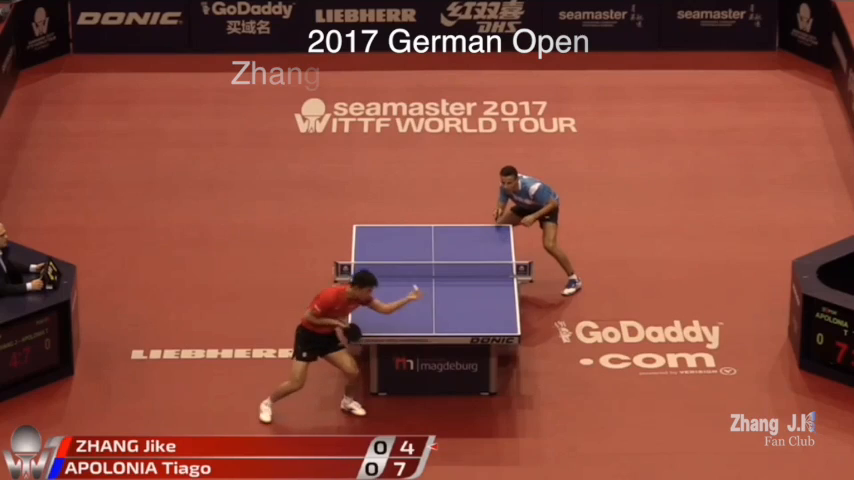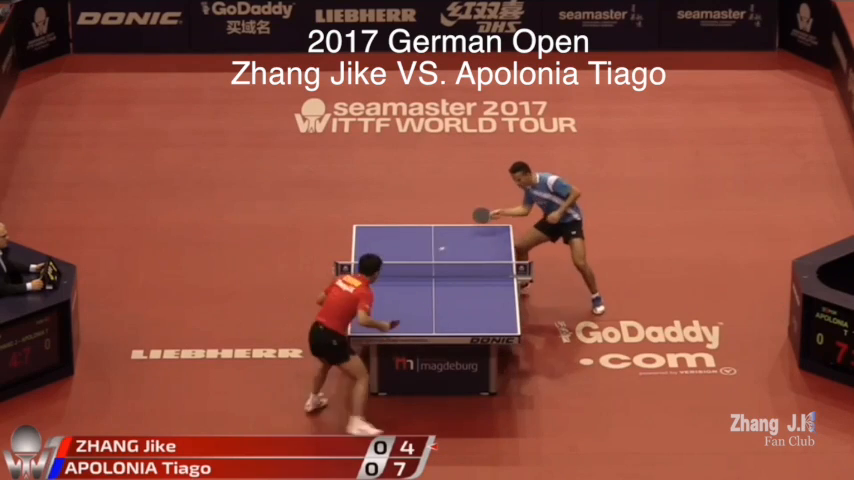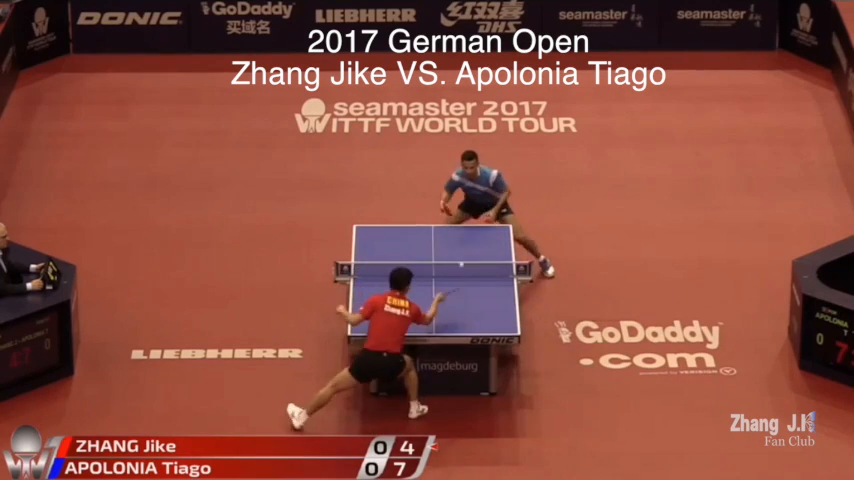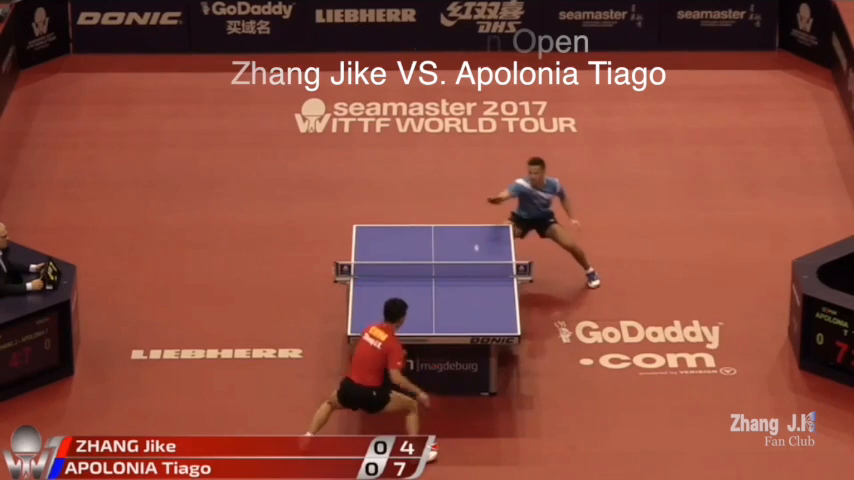
dt=1s
person 1, frame 1
left shoulder: (360, 297)
right shoulder: (331, 296)
left elbow: (384, 309)
right elbow: (307, 317)
left wrist: (408, 300)
right wrist: (334, 322)
left hip: (328, 337)
right hip: (307, 336)
left knee: (353, 372)
right knee: (296, 384)
left ankle: (348, 401)
right ankle: (268, 404)
person 1, frame 2
left shoulder: (341, 279)
right shoulder: (366, 292)
left elbow: (320, 300)
right elbow: (362, 320)
right wrist: (381, 326)
left hip: (316, 332)
right hip: (331, 338)
left knee: (327, 364)
right knee: (362, 378)
left ankle: (313, 401)
right ankle: (357, 423)
person 1, frame 3
left shoulder: (376, 300)
right shoulder: (412, 308)
left elbow: (353, 321)
right elbow: (427, 320)
left wrist: (342, 310)
right wrist: (436, 302)
left hip: (368, 358)
right hip: (391, 362)
left knee: (333, 387)
right knee: (409, 365)
left ankle: (301, 416)
right ankle: (415, 407)
person 1, frame 4
left shoulder: (370, 329)
right shoulder: (394, 345)
right elbow: (396, 378)
right wrist: (419, 393)
left hip: (349, 387)
right hip: (371, 395)
left knee: (329, 403)
right knee: (412, 406)
left ankle: (308, 438)
person 2, frame 1
left shoulder: (532, 188)
right shoulder: (505, 186)
left elbow: (554, 203)
right elbow: (501, 205)
left wrist: (533, 216)
right wrist: (498, 212)
left hip: (548, 206)
right hip: (526, 206)
left knee: (549, 244)
left ankle: (574, 279)
person 2, frame 2
left shoulder: (551, 181)
right shoulder: (528, 187)
left elbow: (576, 193)
right elbow: (525, 209)
left wrist: (559, 212)
right wrist: (502, 212)
left hip: (571, 220)
right hip: (550, 220)
left knee: (580, 263)
right knee: (519, 246)
left ankle: (596, 297)
right ankle: (522, 281)
person 2, frame 3
left shoulder: (492, 175)
right shoulder: (457, 177)
left elbow: (506, 192)
right elbow: (447, 192)
left wrist: (495, 210)
right wrist: (443, 202)
left hip: (497, 202)
right hip: (473, 202)
left knee: (520, 237)
left ankle: (542, 260)
person 2, frame 4
left shoulder: (554, 184)
right shoulder: (522, 185)
left elbow: (563, 199)
right elbow: (505, 194)
left wrist: (571, 218)
right wrist: (497, 198)
left hip: (544, 217)
right hip: (522, 218)
left knee: (570, 245)
left ankle: (590, 272)
